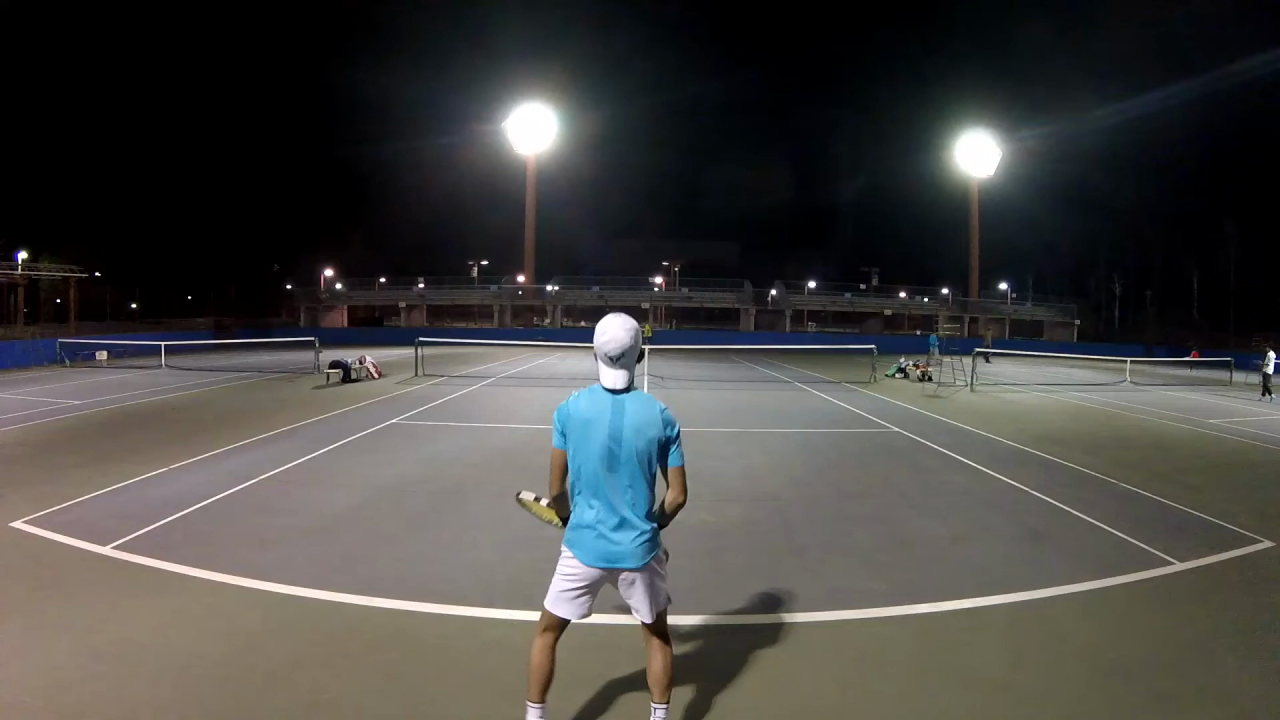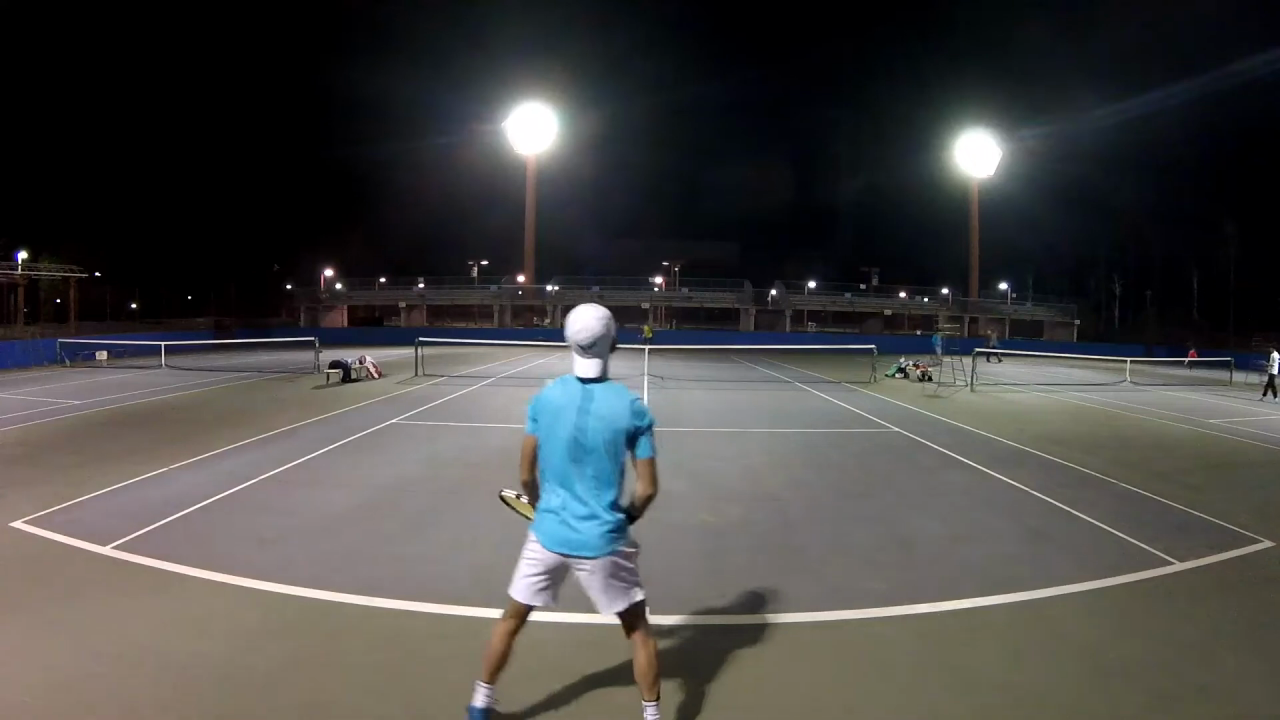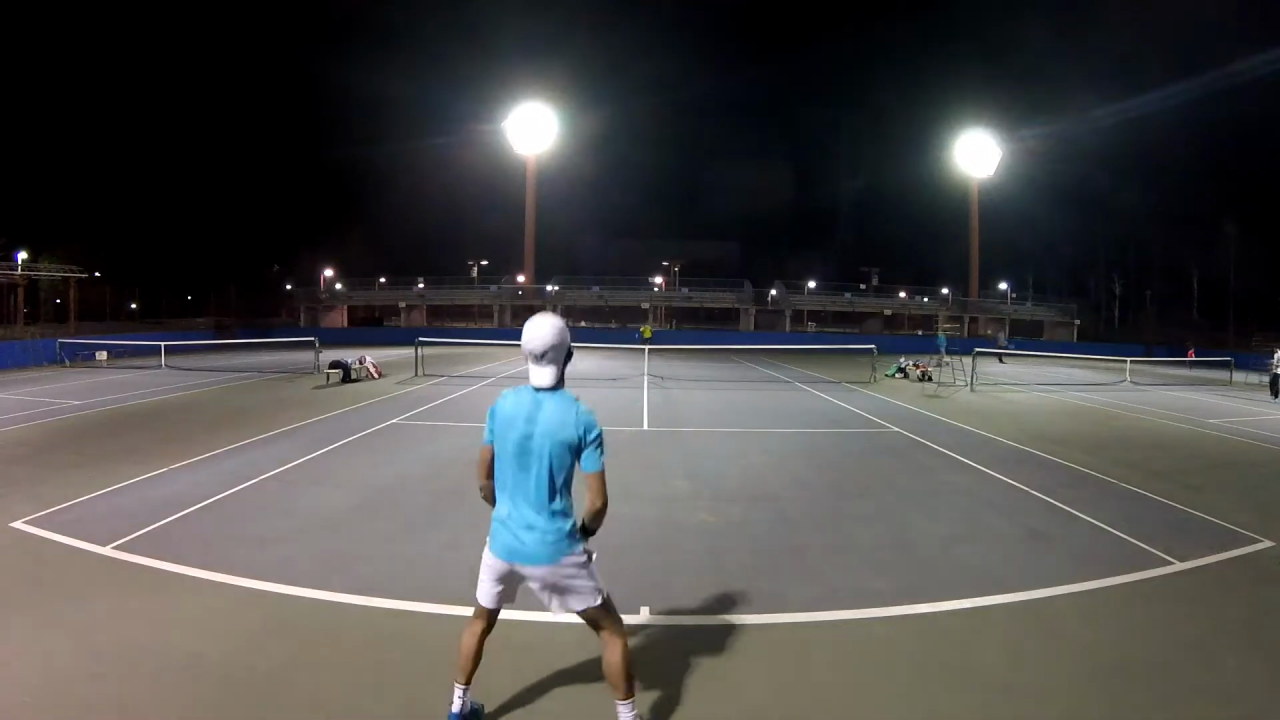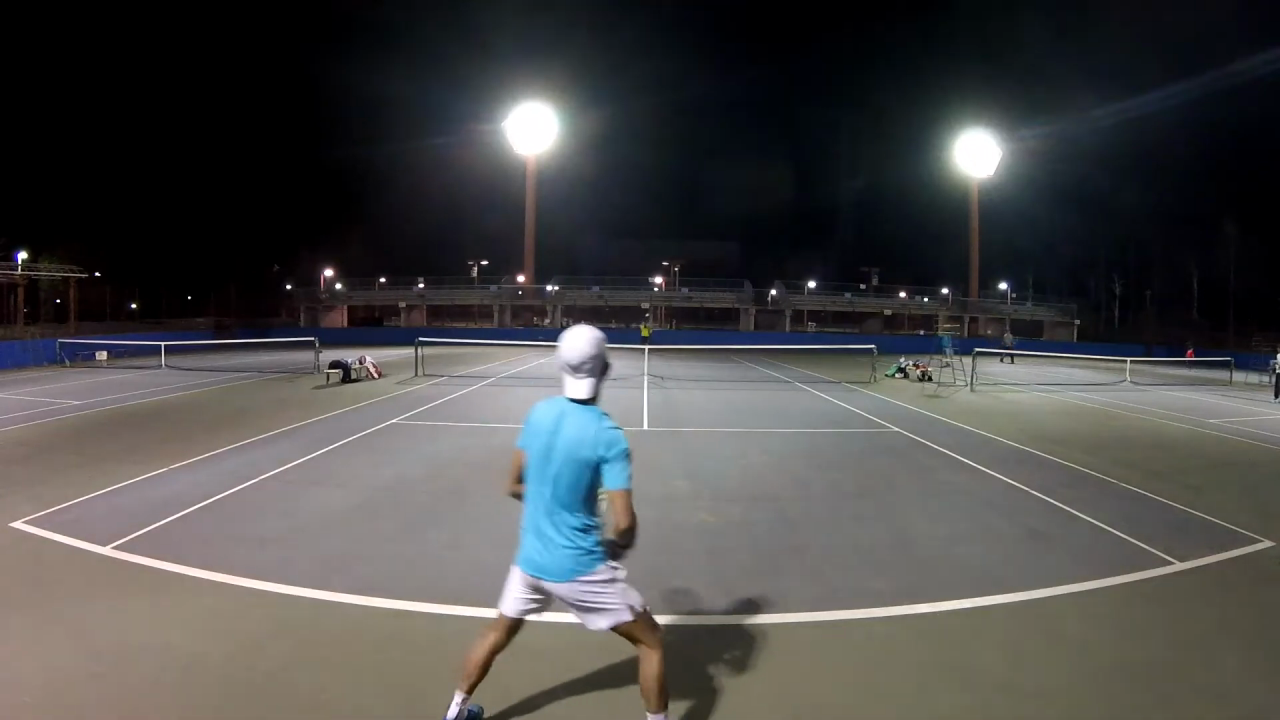
dt=0.3s
person 1, frame 1
left shoulder: (570, 409)
right shoulder: (661, 416)
left elbow: (556, 490)
right elbow: (677, 496)
left hip: (583, 548)
right hip: (640, 551)
left knee: (546, 633)
right knee: (657, 636)
person 1, frame 2
left shoulder: (545, 398)
right shoulder: (632, 407)
left elbow: (527, 476)
right elbow: (647, 489)
left hip: (549, 535)
right hip: (605, 541)
left knee: (511, 620)
right knee: (638, 631)
person 1, frame 3
left shoulder: (502, 404)
right shoulder: (581, 420)
left elbow: (484, 480)
right elbow: (597, 503)
right wrist: (582, 534)
left hip: (502, 544)
right hip: (554, 552)
left knee: (481, 621)
right knee: (611, 632)
person 1, frame 4
left shoulder: (539, 415)
right shoulder: (607, 436)
left elbow: (515, 486)
right elbow: (624, 521)
right wrist: (619, 547)
left hip: (532, 559)
right hip: (581, 567)
left knee: (499, 632)
right knee: (651, 643)
